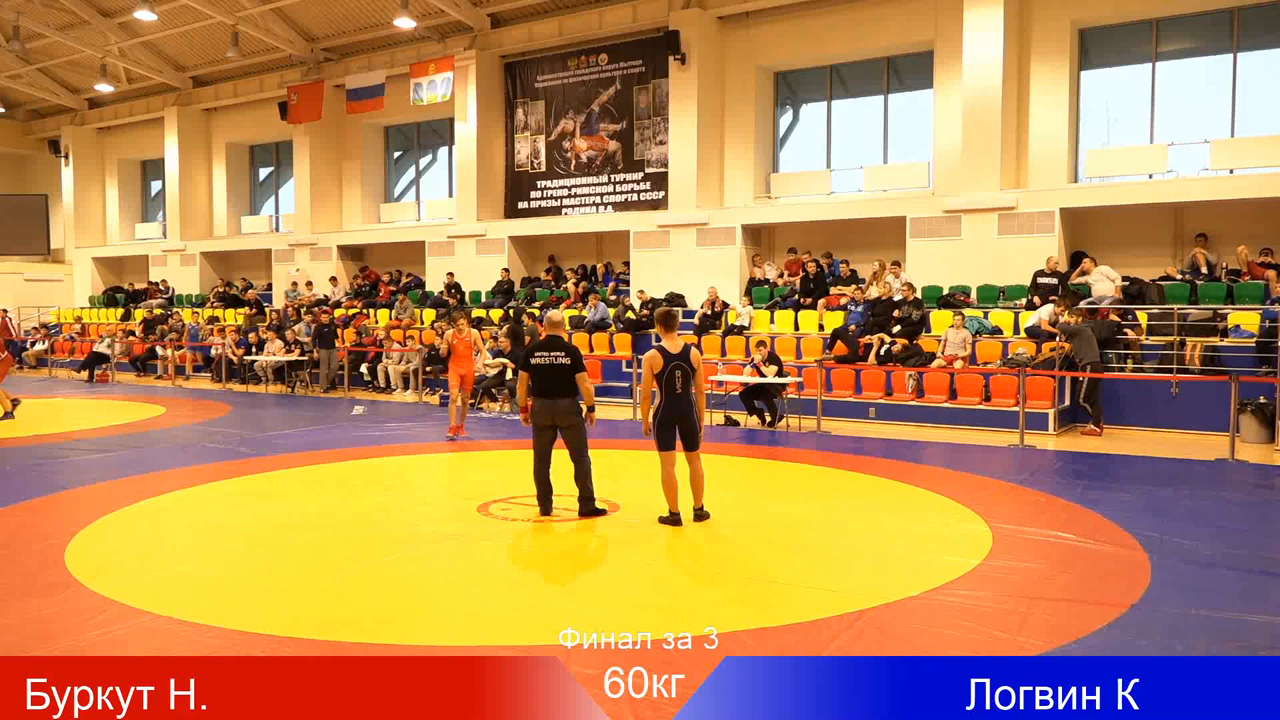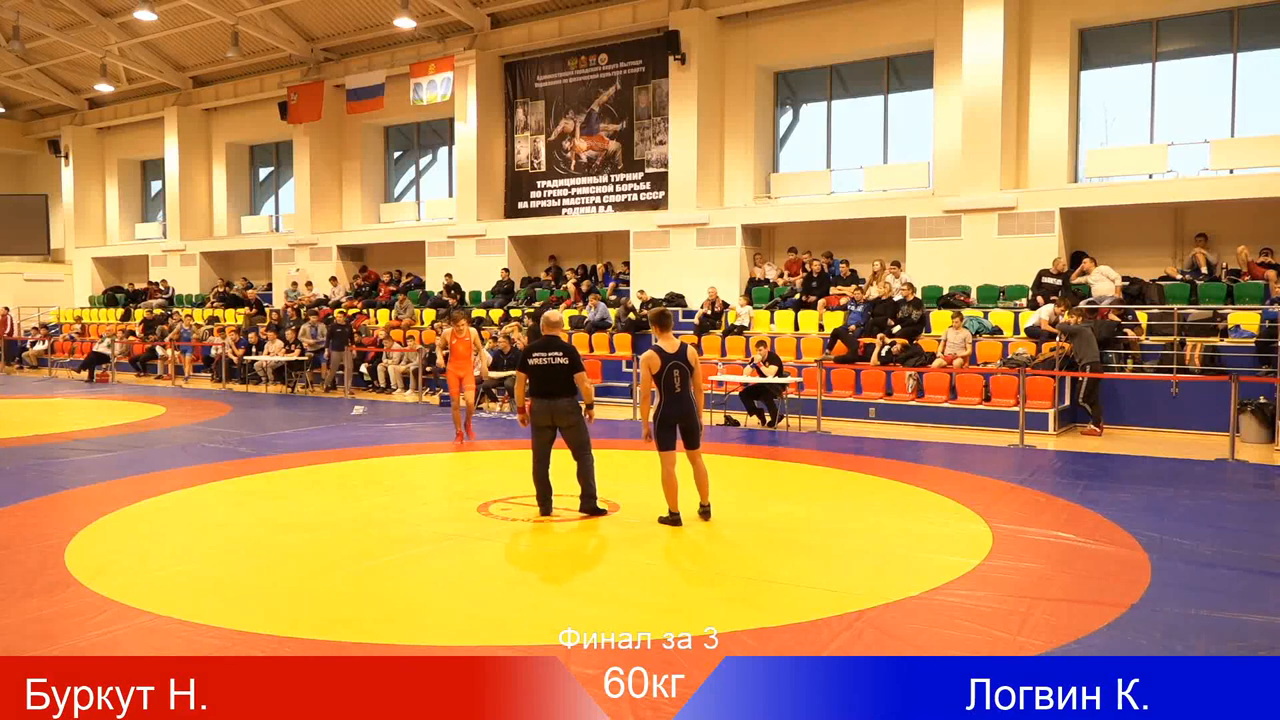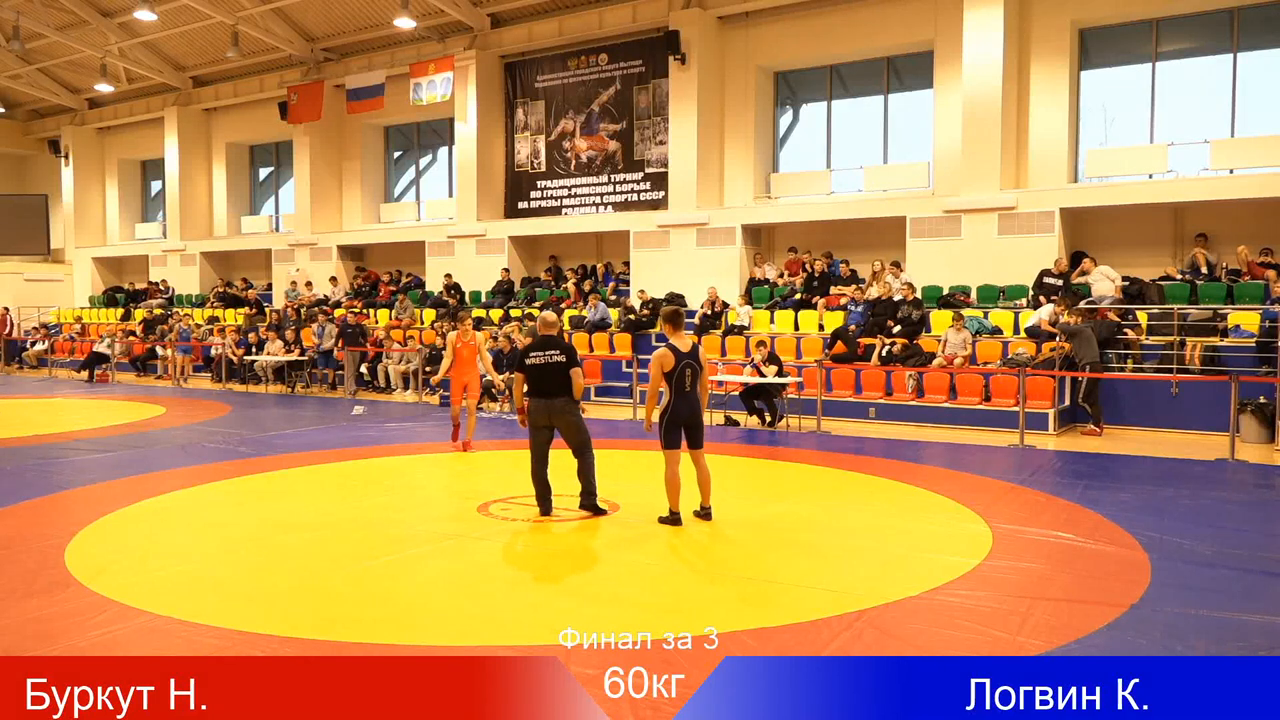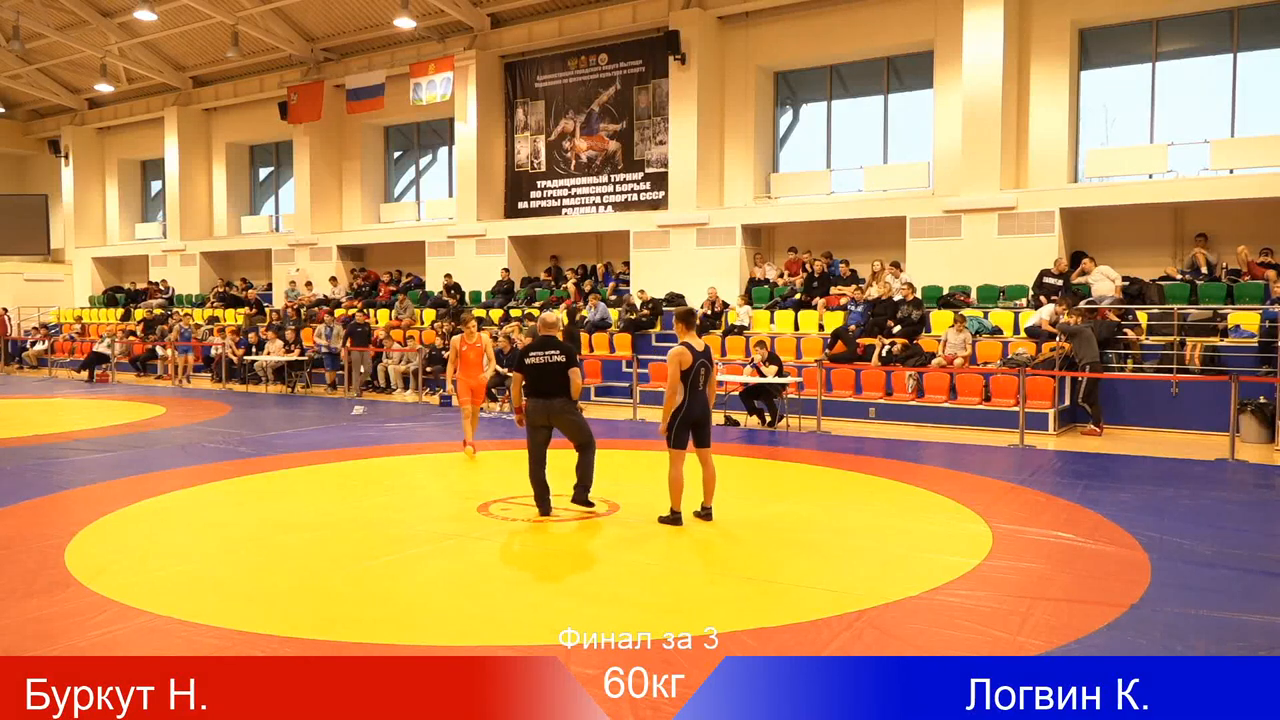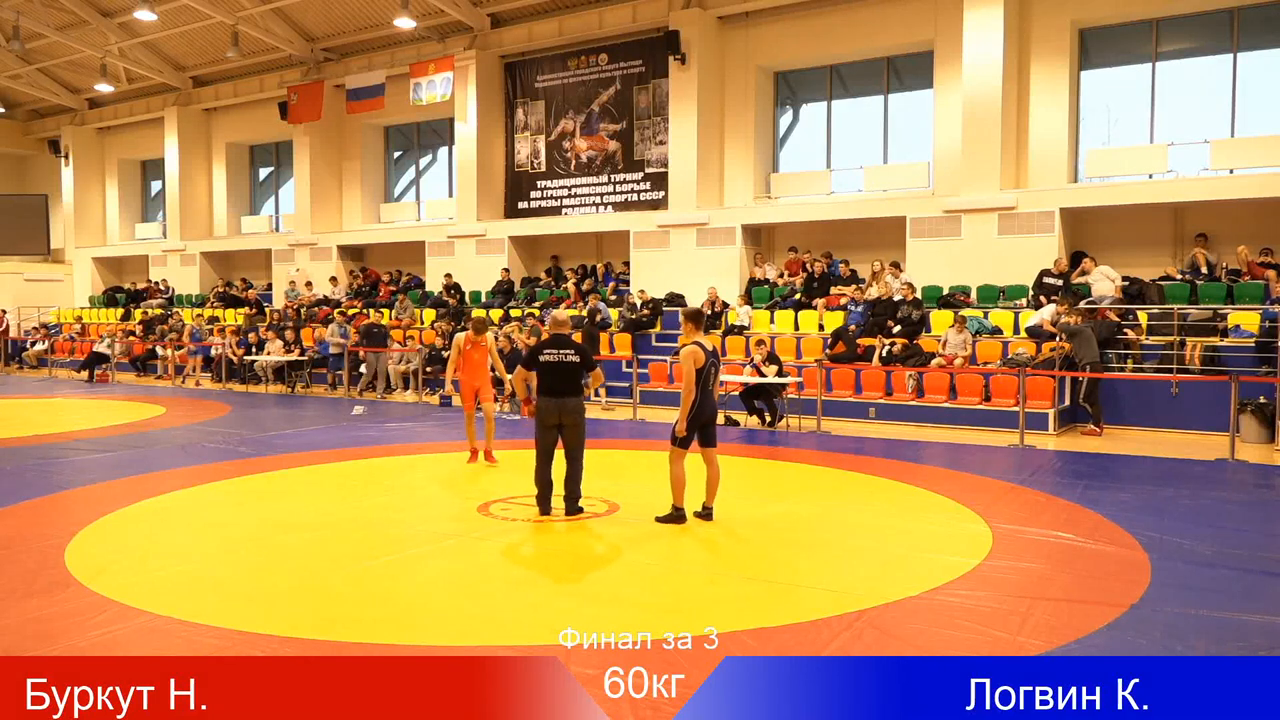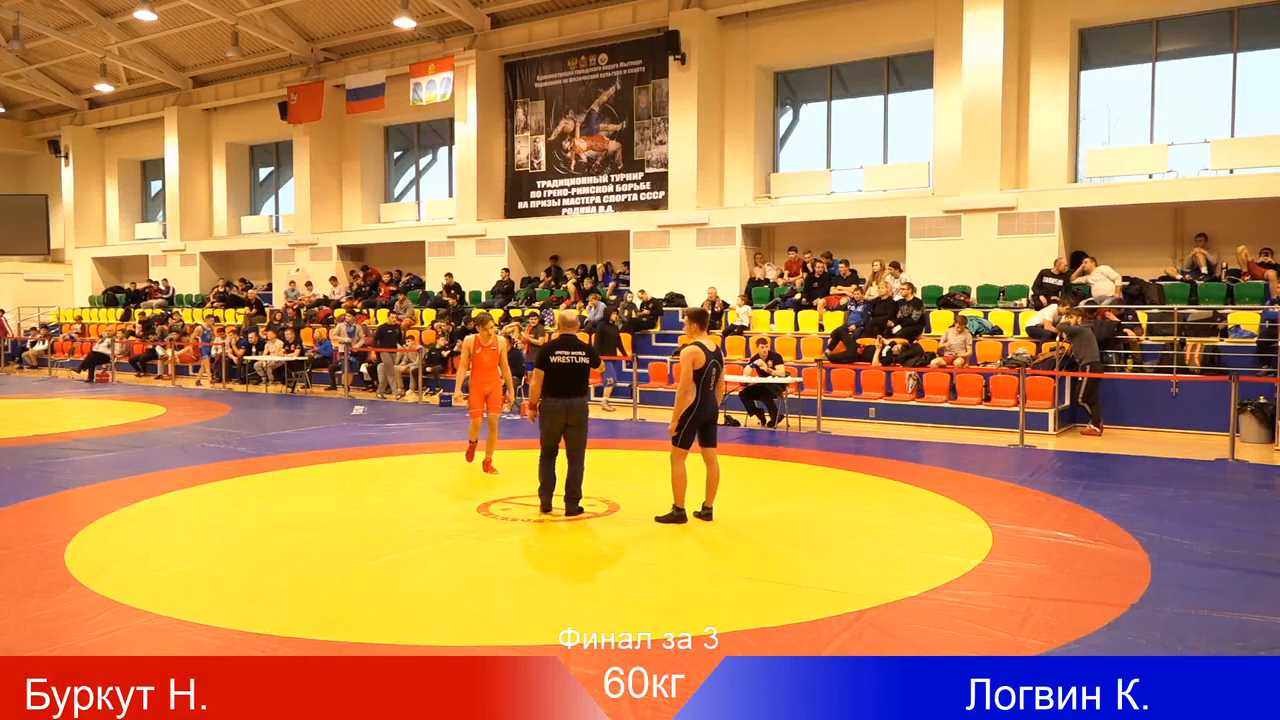
dt=0.4s
person 1, frame 1
left shoulder: (651, 356)
right shoulder: (693, 352)
left elbow: (646, 394)
right elbow: (700, 391)
left wrist: (645, 421)
right wrist: (701, 419)
left hip: (664, 412)
right hip: (688, 411)
left knee: (668, 465)
right knee: (694, 461)
left ankle: (674, 514)
right ankle: (699, 509)
person 1, frame 2
left shoulder: (649, 357)
right shoulder: (690, 351)
left elbow: (645, 395)
right elbow: (698, 388)
left wrist: (645, 425)
right wrist: (699, 416)
left hip: (664, 412)
right hip: (688, 409)
left knee: (668, 465)
right knee: (696, 459)
left ankle: (674, 514)
right ankle: (705, 506)
person 1, frame 3
left shoulder: (661, 354)
right shoulder: (699, 351)
left elbow: (653, 392)
right elbow: (705, 388)
left wrist: (648, 417)
left hip: (672, 410)
right hip: (694, 409)
left knee: (672, 463)
right knee: (699, 460)
left ankle: (674, 514)
right ankle: (706, 508)
person 1, frame 4
left shoulder: (677, 352)
right shoulder: (707, 349)
left elbow: (671, 390)
left wrist: (664, 420)
left hip: (683, 409)
right hip: (703, 409)
left knee: (676, 462)
right knee: (706, 459)
left ankle: (675, 513)
right ankle: (706, 508)
person 1, frame 5
left shoulder: (689, 350)
right shoulder: (714, 349)
left elbow: (688, 388)
left wrist: (682, 420)
left hip: (695, 408)
right hip: (711, 408)
left knee: (676, 458)
right knee: (711, 459)
left ankle: (678, 511)
right ankle: (708, 508)
person 1, frame 6
left shoulder: (690, 351)
right shoulder: (718, 350)
left elbow: (684, 389)
left wrist: (674, 419)
left hip: (693, 408)
right hip: (711, 408)
left knee: (677, 458)
right knee: (711, 459)
left ankle: (679, 511)
right ankle: (707, 509)
person 2, frame 1
left shoulder: (532, 350)
right shoulder: (571, 350)
left elbow: (521, 384)
right elbow: (584, 384)
left wrist: (523, 409)
right wrist: (591, 408)
left hip: (541, 407)
right hip: (567, 406)
left knee: (541, 459)
right knee: (580, 456)
left ankle: (544, 505)
right ankle: (586, 504)
person 2, frame 2
left shoulder: (530, 350)
right shoulder: (568, 350)
left elbow: (519, 384)
right elbow: (584, 384)
left wrist: (520, 410)
right wrist: (589, 406)
left hip: (540, 407)
right hip: (566, 406)
left knee: (541, 459)
right knee: (583, 454)
left ankle: (544, 506)
right ankle: (588, 502)
person 2, frame 3
left shoulder: (527, 351)
right shoulder: (566, 348)
left elbow: (517, 385)
right elbow: (578, 381)
left wrist: (520, 411)
right wrist: (575, 401)
left hip: (537, 407)
right hip: (564, 405)
left knee: (539, 459)
right knee: (584, 451)
left ankle: (544, 505)
right ankle: (588, 498)
person 2, frame 4
left shoulder: (526, 351)
right shoulder: (565, 349)
left elbow: (515, 385)
right elbow: (576, 380)
left wrist: (518, 410)
right wrist: (573, 401)
left hip: (535, 406)
right hip: (562, 405)
left knee: (537, 459)
right knee: (587, 445)
left ankle: (543, 505)
right ankle: (581, 492)
person 2, frame 5
left shoulder: (538, 348)
right shoulder: (579, 349)
left elbow: (517, 378)
right elbow: (599, 378)
left wrist: (527, 402)
right wrist: (588, 388)
left hip: (545, 405)
right hip: (573, 405)
left knee: (544, 458)
right knee: (574, 458)
left ankle: (544, 505)
right ankle: (572, 504)
person 2, frame 6
left shoulder: (548, 348)
right shoulder: (587, 349)
left elbow: (536, 382)
right elbow: (599, 366)
left wrist: (532, 406)
left hip: (551, 404)
right hip: (578, 405)
left knee: (548, 454)
right knee: (576, 458)
left ankle: (546, 498)
right ankle: (572, 504)
